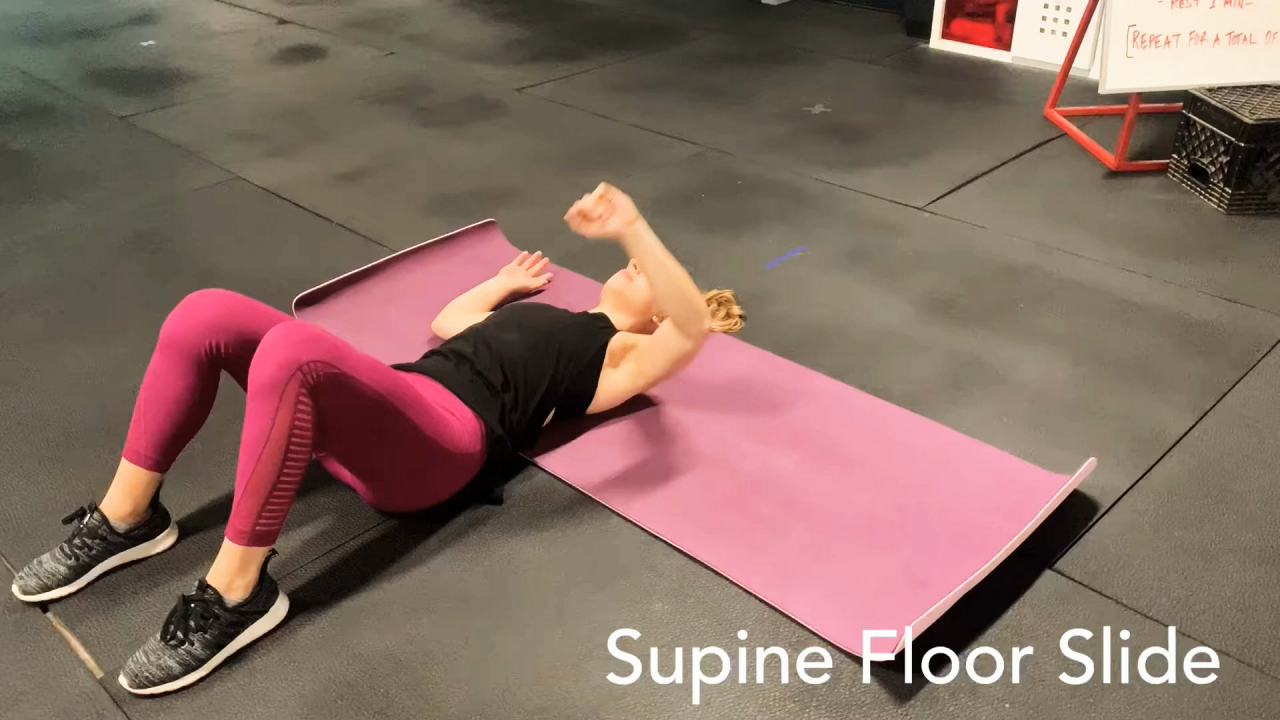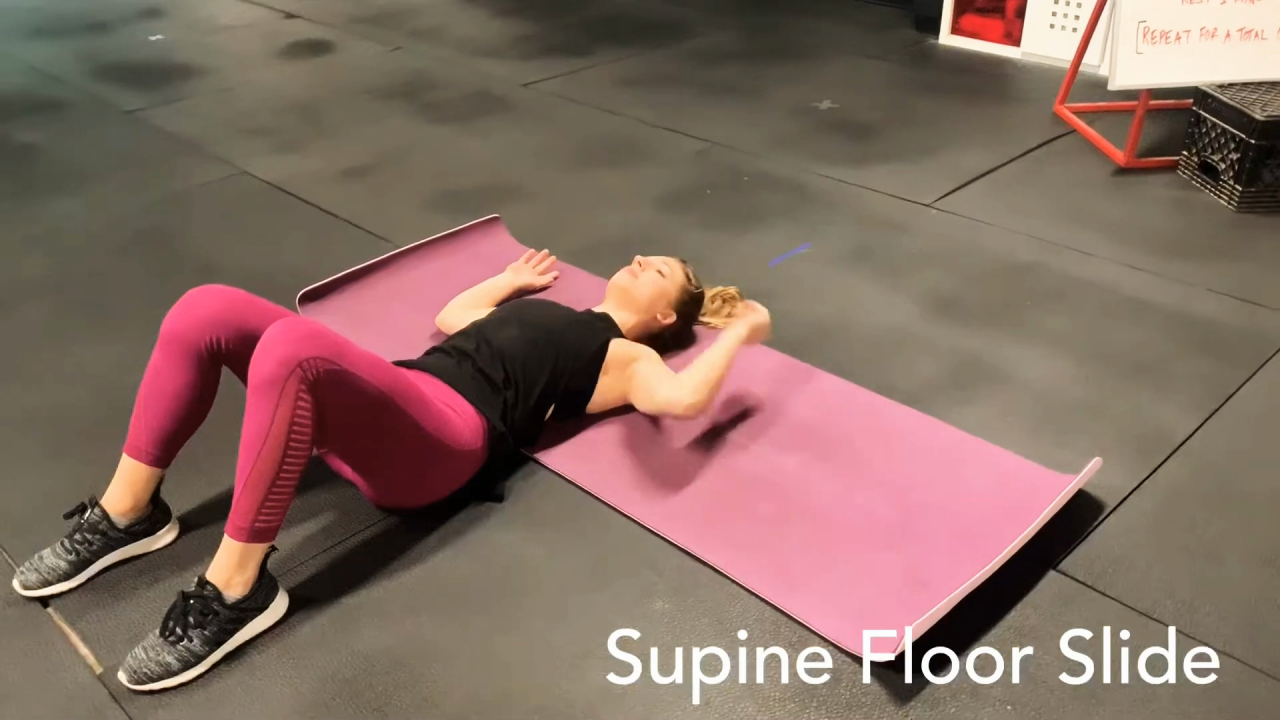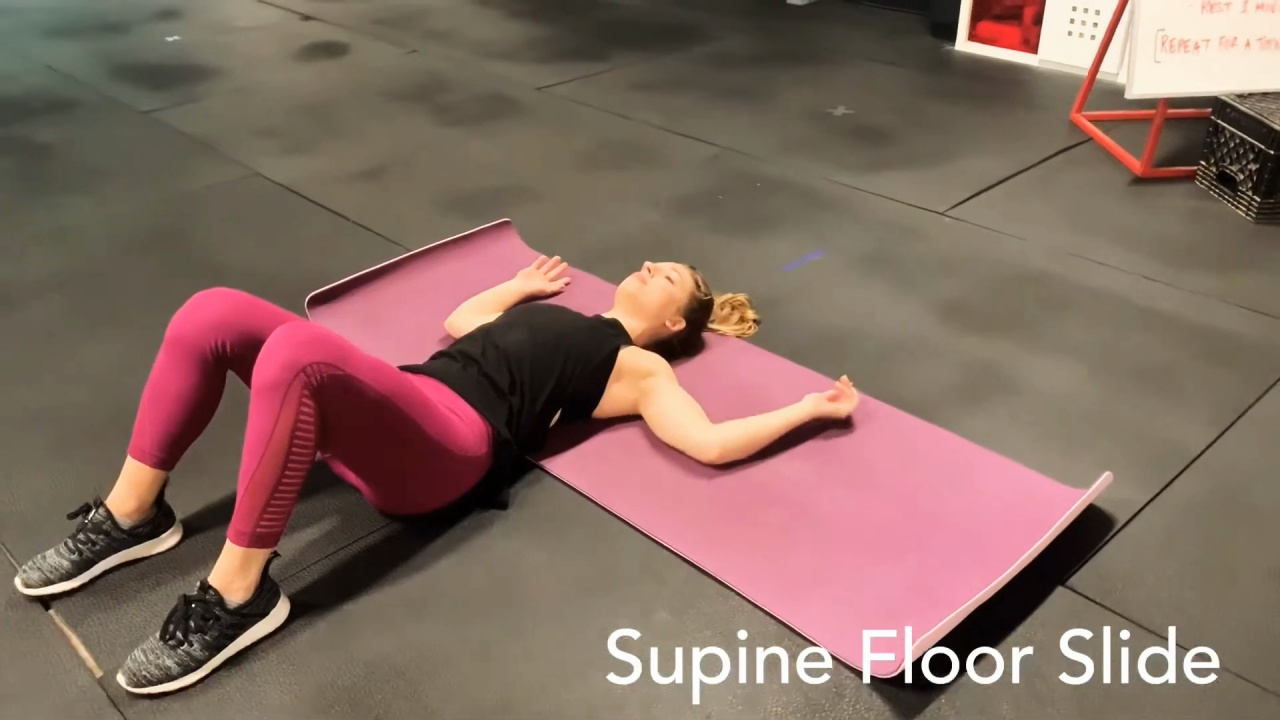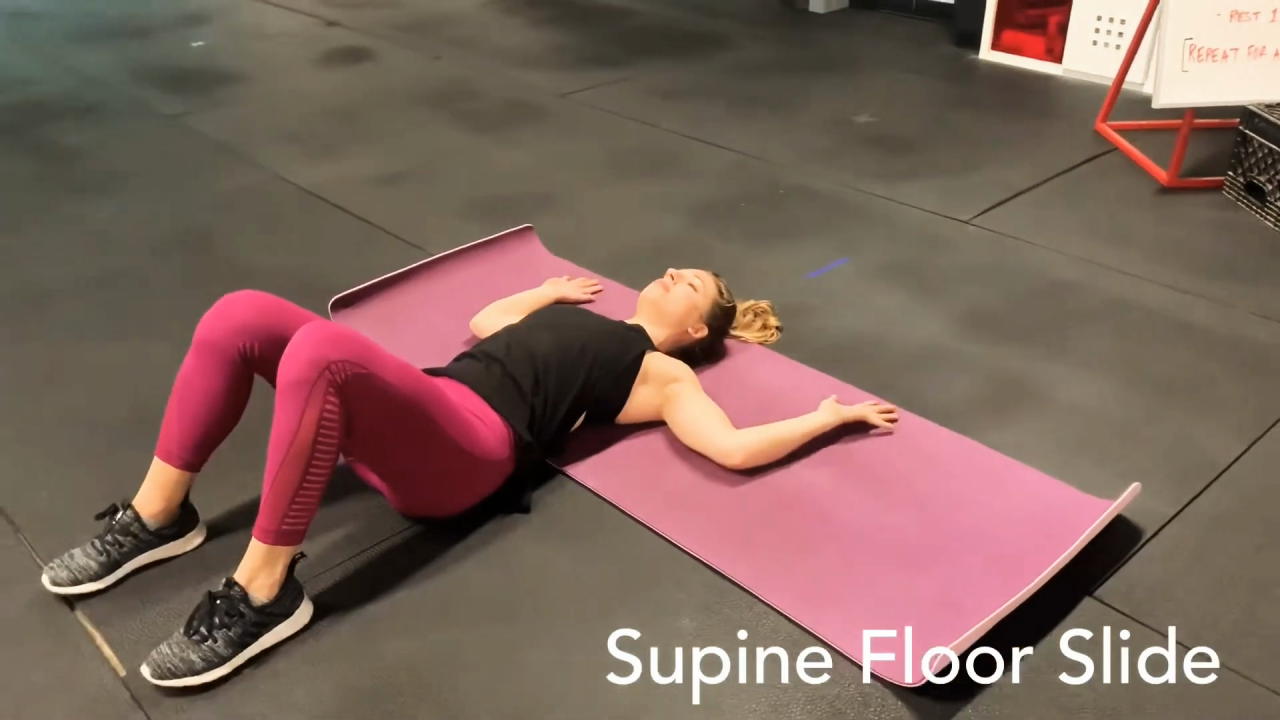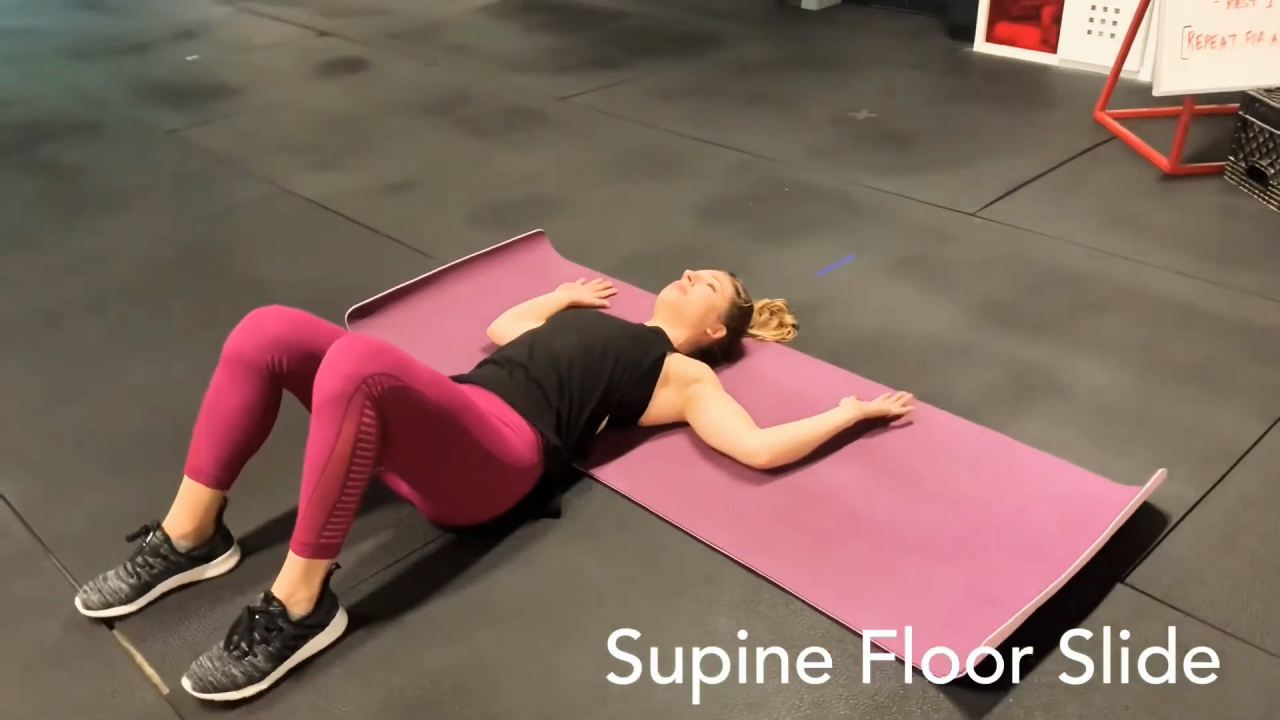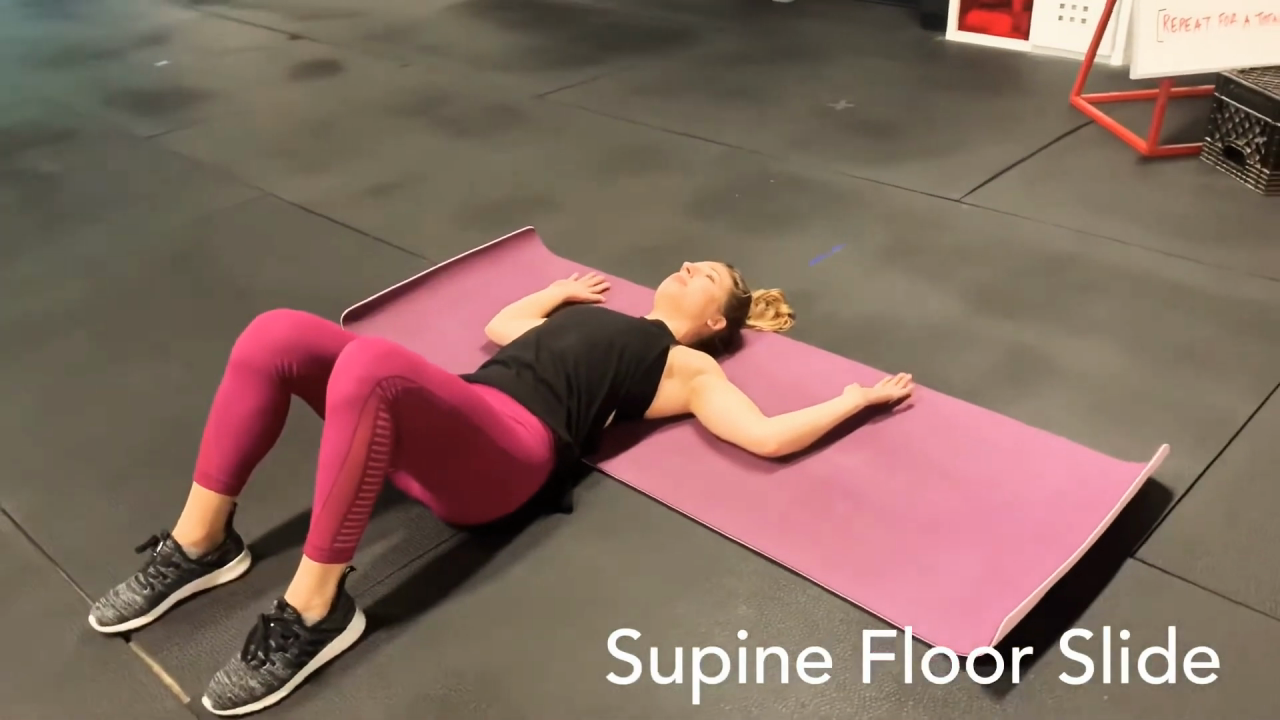
dt=0.5s
person 1, frame 1
left shoulder: (625, 358)
right shoulder: (536, 312)
left elbow: (695, 329)
right elbow: (446, 323)
left wrist: (629, 226)
right wrist: (504, 283)
left hip: (442, 440)
right hip: (381, 408)
left knee: (291, 353)
right knee: (205, 315)
left ankle: (237, 593)
right ankle: (126, 519)
person 1, frame 2
left shoulder: (627, 356)
right shoulder: (549, 310)
left elbow: (681, 397)
right elbow: (449, 317)
left wrist: (737, 331)
right wrist: (510, 279)
left hip: (442, 437)
right hip: (388, 401)
left knee: (291, 347)
right knee: (206, 311)
left ankle: (235, 589)
right ankle: (126, 512)
person 1, frame 3
left shoulder: (640, 366)
right shoulder: (560, 315)
left elbow: (708, 441)
right elbow: (460, 322)
left wrist: (810, 407)
right wrist: (520, 284)
left hip: (448, 442)
right hip: (393, 407)
left knee: (293, 351)
right knee: (213, 313)
left ankle: (239, 592)
right ankle: (132, 516)
person 1, frame 4
left shoulder: (663, 373)
right shoulder: (585, 321)
left elbow: (734, 447)
right elbow: (484, 323)
left wrist: (832, 415)
right wrist: (550, 290)
left hip: (469, 444)
right hip: (417, 407)
left knee: (319, 349)
right knee: (240, 316)
left ankle: (263, 592)
right ankle: (157, 516)
person 1, frame 5
left shoulder: (683, 374)
right shoulder: (599, 320)
left elbow: (759, 446)
right elbow: (500, 330)
left wrist: (853, 410)
right wrist: (563, 294)
left hip: (499, 453)
right hip: (440, 422)
left knee: (354, 364)
right knee: (268, 331)
left ankle: (300, 603)
right ankle: (191, 537)
person 1, frame 6
left shoulder: (688, 366)
right shoulder: (591, 316)
left elbow: (768, 435)
right elbow: (499, 326)
left wrist: (858, 398)
right wrist: (561, 290)
left hip: (508, 449)
right hip: (444, 422)
left knee: (369, 363)
right knee: (276, 335)
left ankle: (316, 609)
right ankle: (201, 542)
